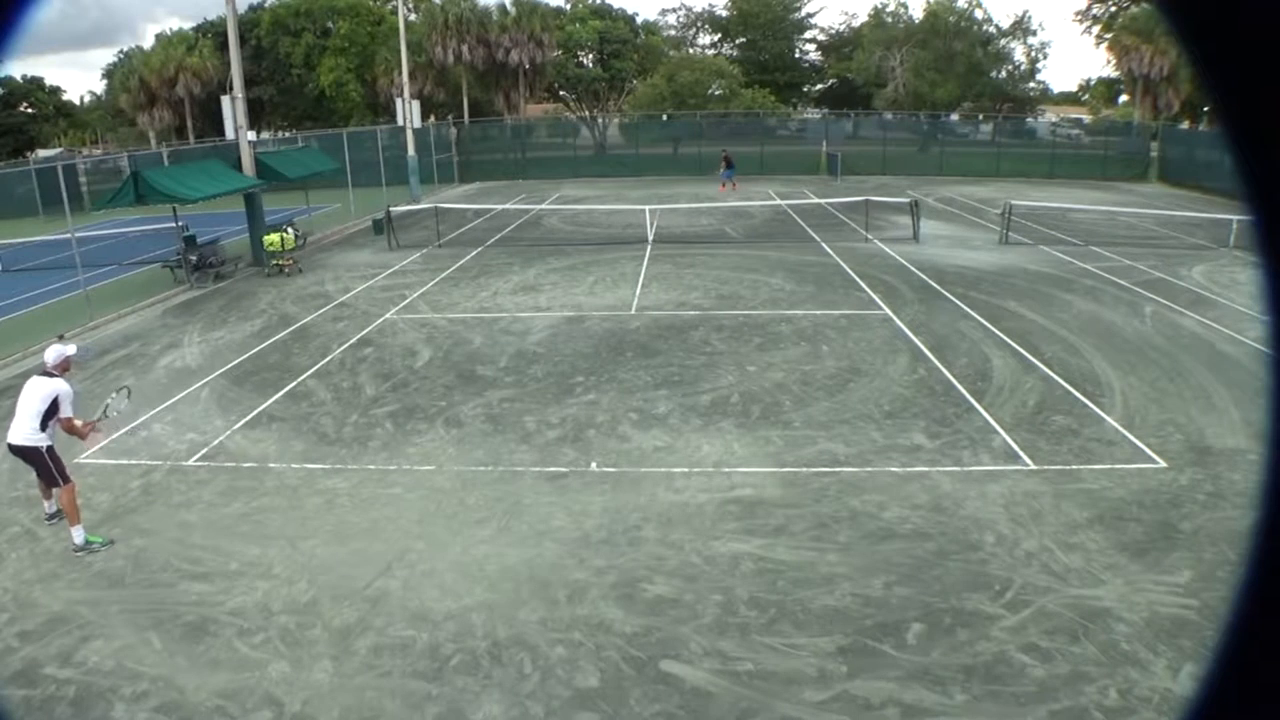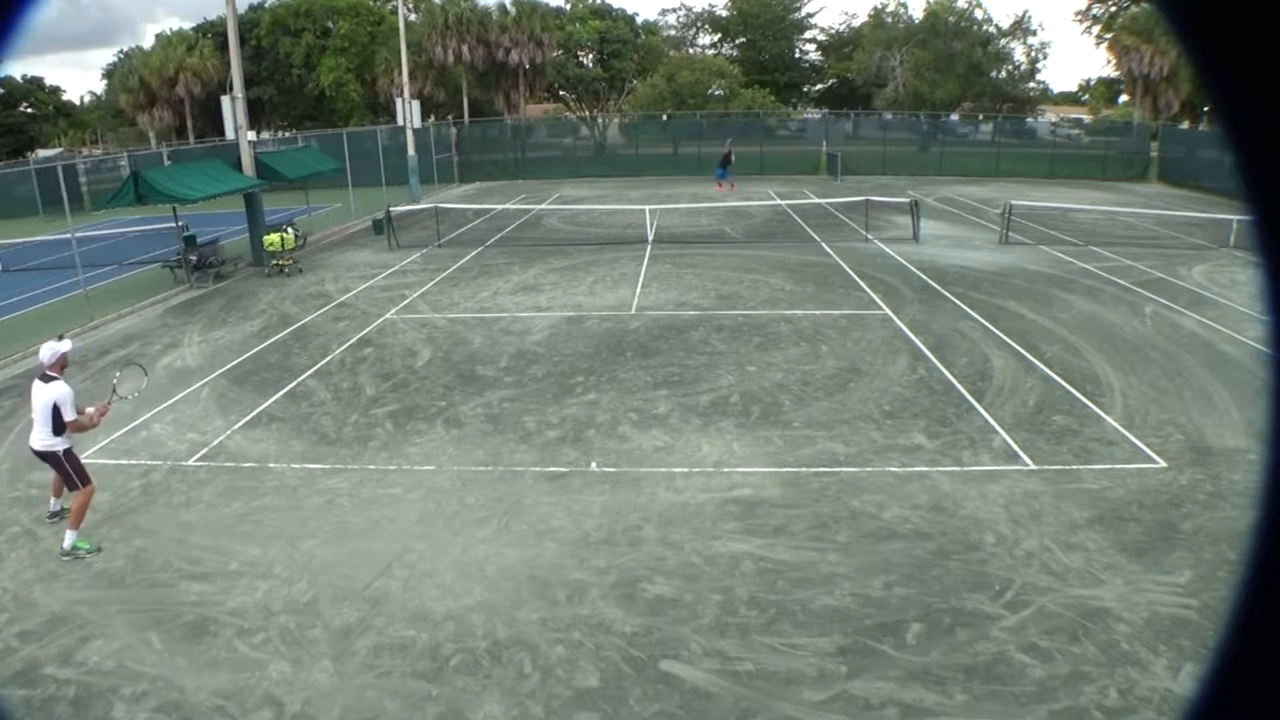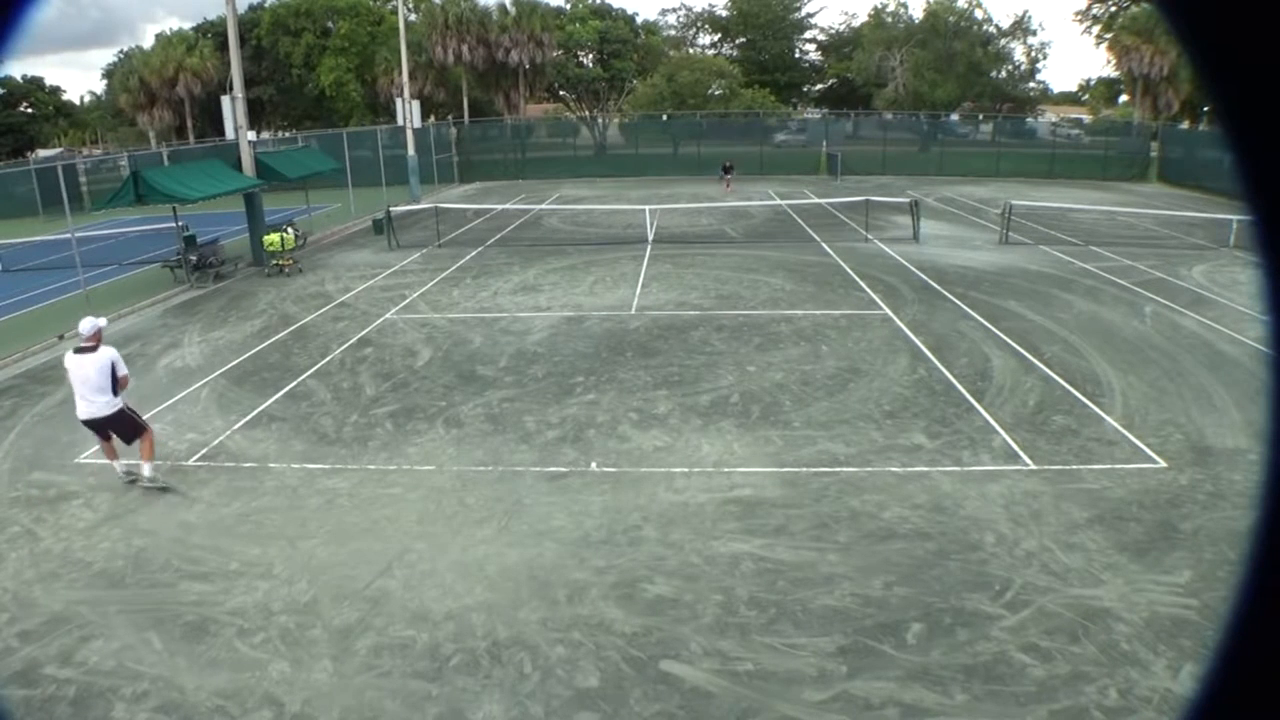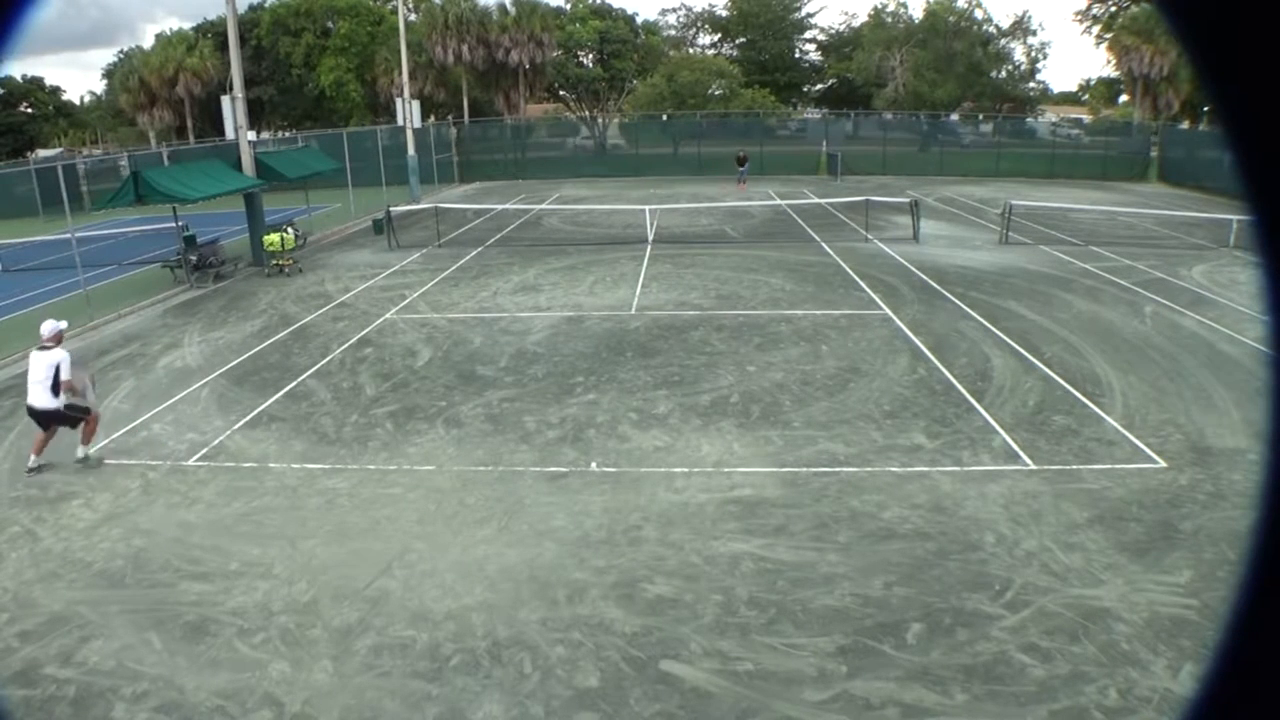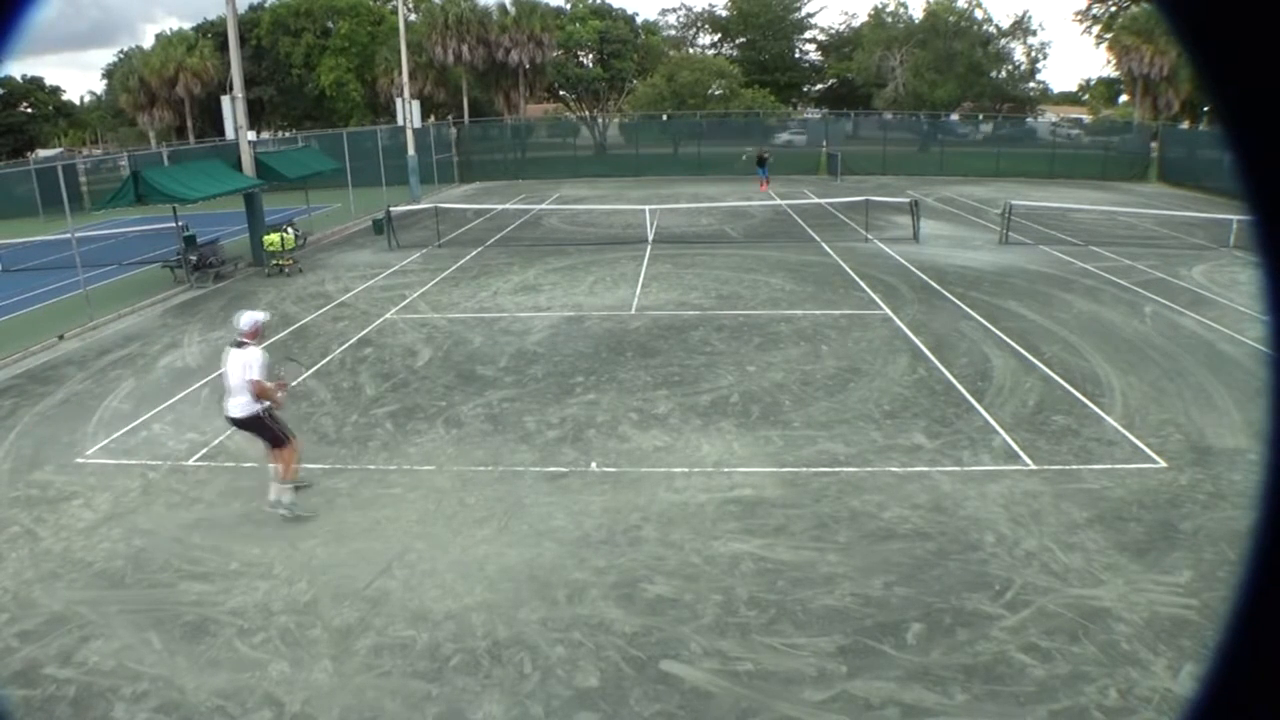
dt=1s
person 1, frame 1
left shoulder: (35, 380)
right shoulder: (62, 387)
right elbow: (66, 426)
left wrist: (79, 424)
right wrist: (81, 433)
left hip: (15, 440)
right hip: (34, 443)
left knee: (45, 472)
right knee: (66, 486)
left ankle: (51, 511)
right ankle: (80, 541)
person 1, frame 2
left shoulder: (40, 381)
right shoulder: (62, 390)
right elbow: (73, 426)
left wrist: (89, 411)
right wrist: (93, 423)
left hip: (38, 443)
right hip: (53, 447)
left knee: (65, 467)
right knee: (85, 490)
left ankle: (55, 509)
right ankle: (69, 546)
person 1, frame 3
left shoulder: (69, 357)
right shoulder: (109, 353)
right elbow: (124, 382)
left hip: (86, 416)
right hip: (112, 409)
left knee: (105, 439)
right knee: (146, 434)
left ankle: (122, 472)
right ankle: (147, 475)
person 1, frame 4
left shoulder: (34, 354)
right shoulder: (62, 355)
right elbow: (66, 385)
right wrist: (78, 391)
left hip: (32, 407)
right hip: (52, 407)
left knee: (49, 428)
right knee: (93, 416)
left ankle: (32, 464)
right ankle: (82, 454)
person 1, frame 5
left shoulder: (231, 350)
right shoulder: (255, 353)
right elbow: (258, 389)
left wrist: (272, 386)
right wrist: (275, 398)
left hip: (232, 412)
right hip: (251, 412)
left knee: (277, 442)
right knee: (290, 445)
left ankle: (284, 483)
right ankle: (286, 501)
